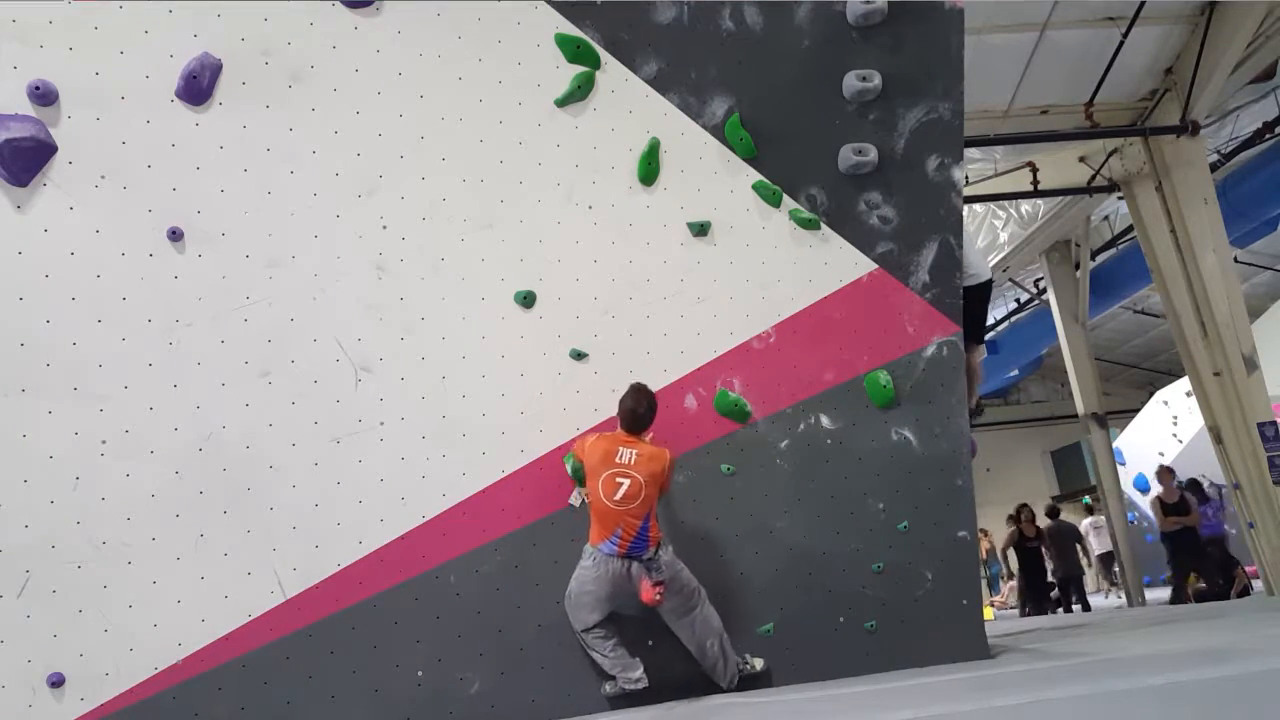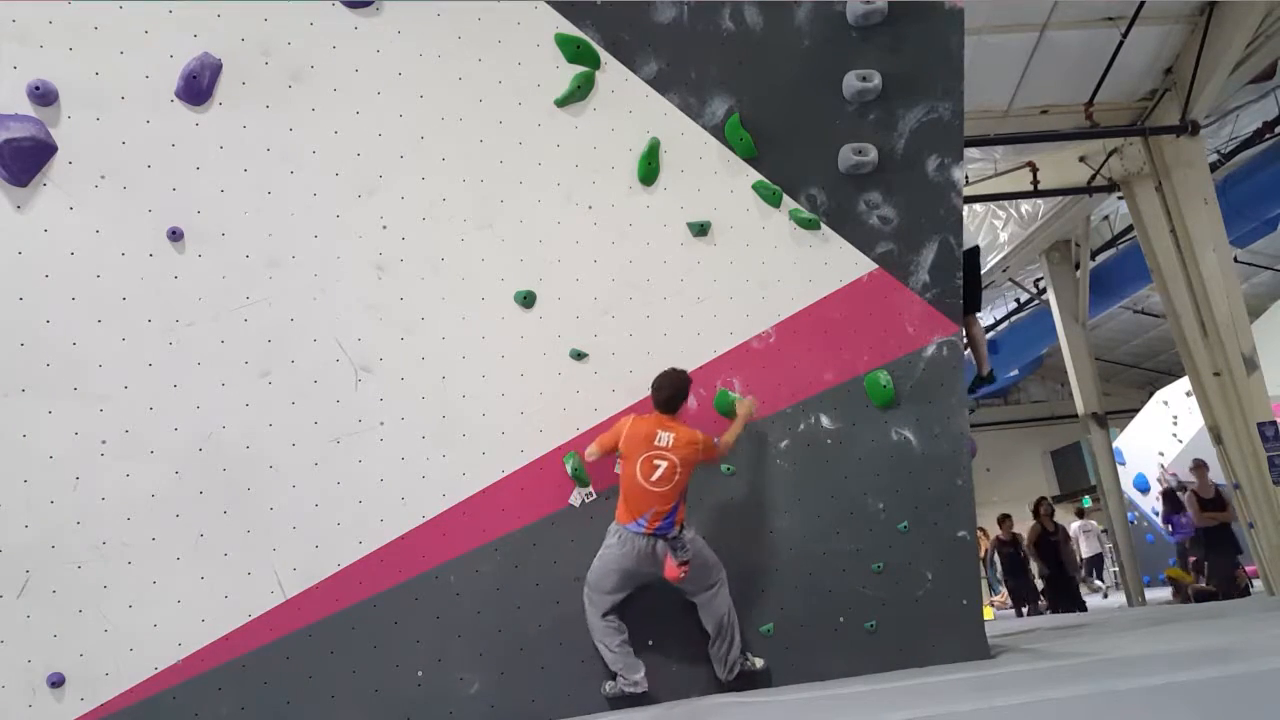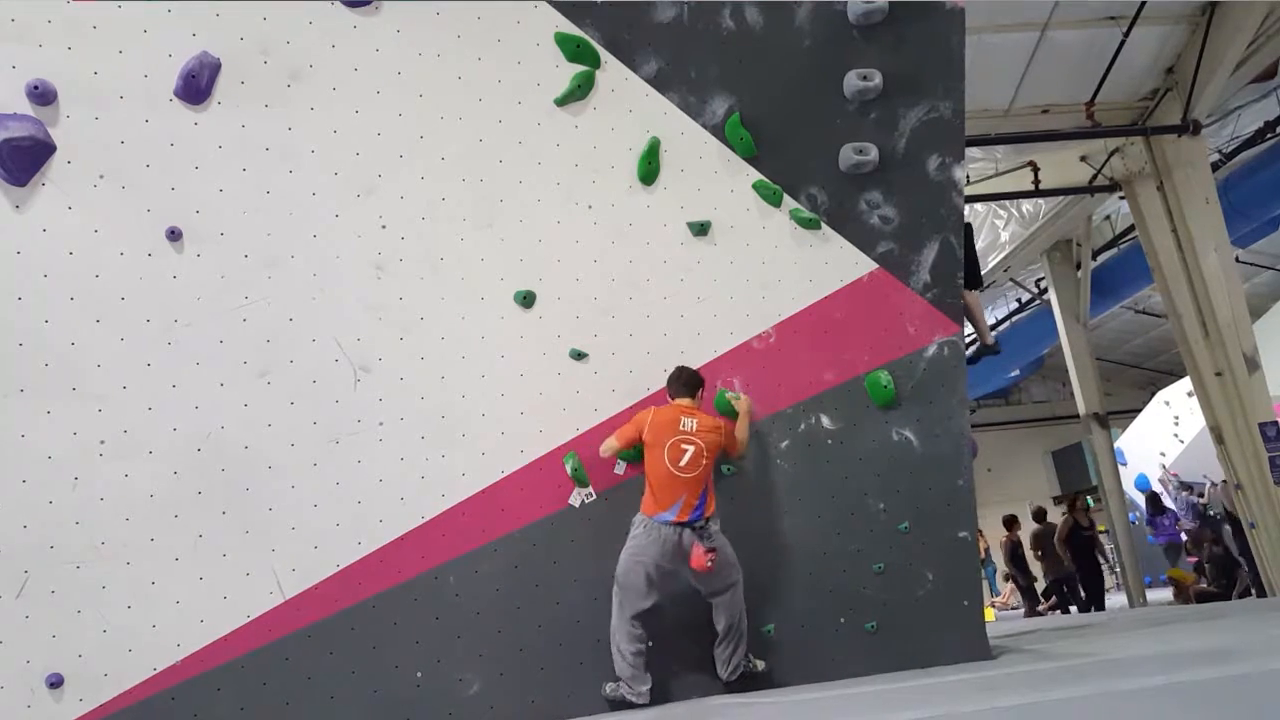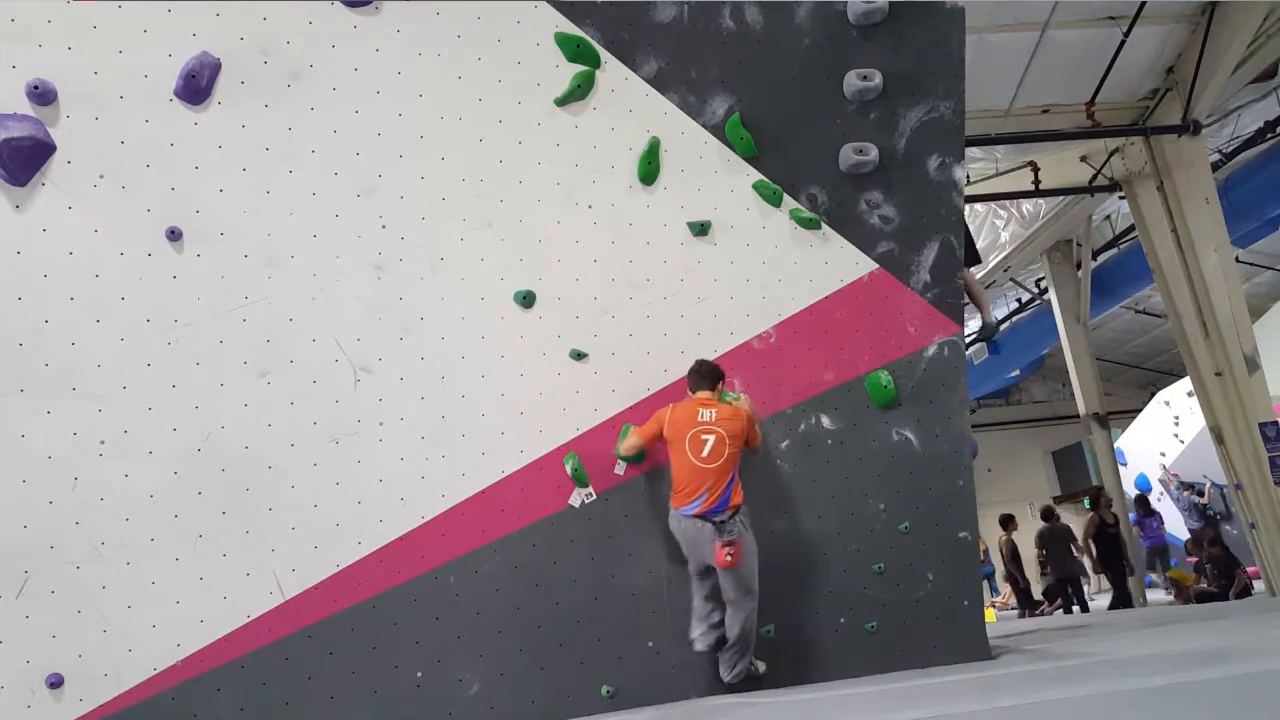
dt=0.5s
person 1, frame 1
left shoulder: (593, 445)
right shoulder: (660, 457)
left elbow: (577, 449)
left hip: (602, 560)
right hip: (650, 559)
left knee: (582, 616)
right knee: (692, 609)
left ankle: (628, 676)
right ankle: (730, 671)
person 1, frame 2
left shoulder: (630, 427)
right shoulder: (693, 440)
left elbow: (590, 455)
right elbow: (723, 448)
right wrist: (743, 417)
left hip: (627, 539)
right hip: (672, 541)
left knee: (597, 601)
right knee: (713, 586)
left ankle: (629, 678)
right ankle: (731, 665)
person 1, frame 3
left shoulder: (650, 417)
right shoulder: (716, 427)
left elbow: (606, 451)
right elbow: (739, 448)
left wrist: (632, 438)
right wrist: (744, 413)
left hip: (653, 530)
right hip: (699, 532)
left knee: (627, 607)
right knee: (728, 591)
left ankle: (633, 687)
right ankle: (733, 667)
person 1, frame 4
left shoulder: (669, 414)
right shoulder: (739, 416)
left elbow: (625, 450)
right elbow: (754, 443)
left wrist: (633, 433)
left hip: (684, 519)
right hip: (727, 522)
left knee: (702, 572)
right knee: (742, 596)
left ankle: (705, 635)
right ankle: (736, 670)
